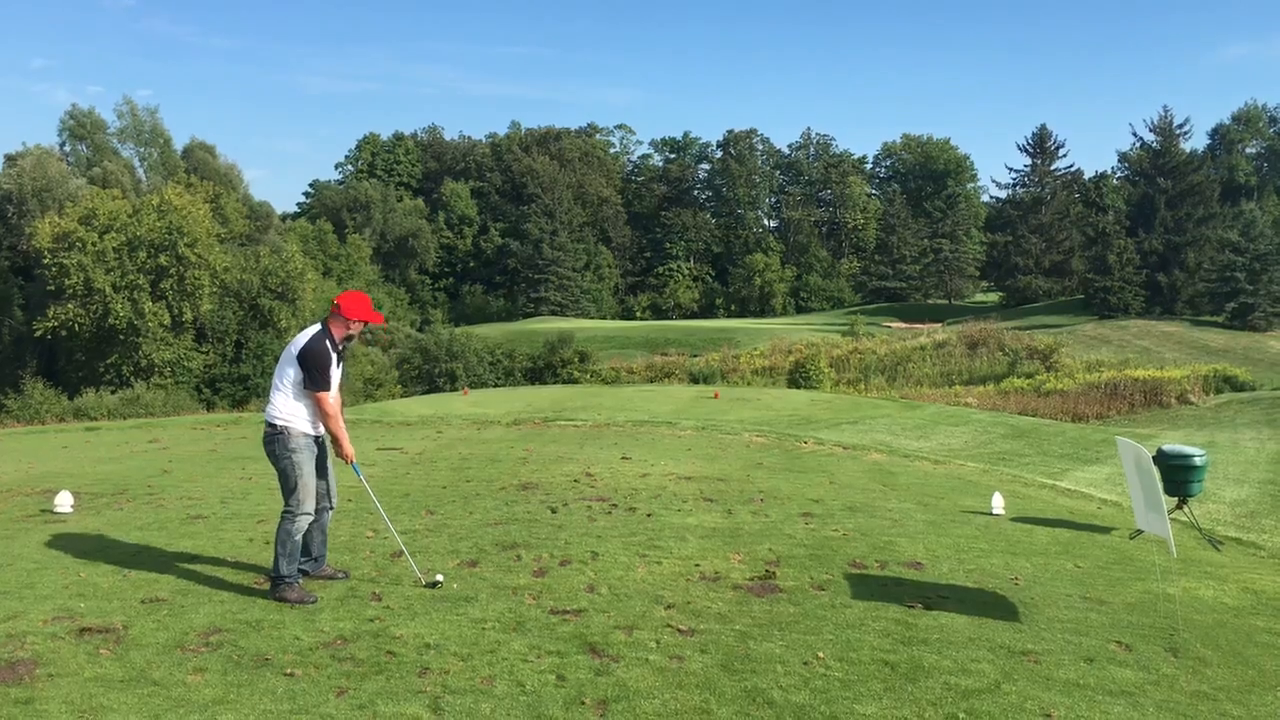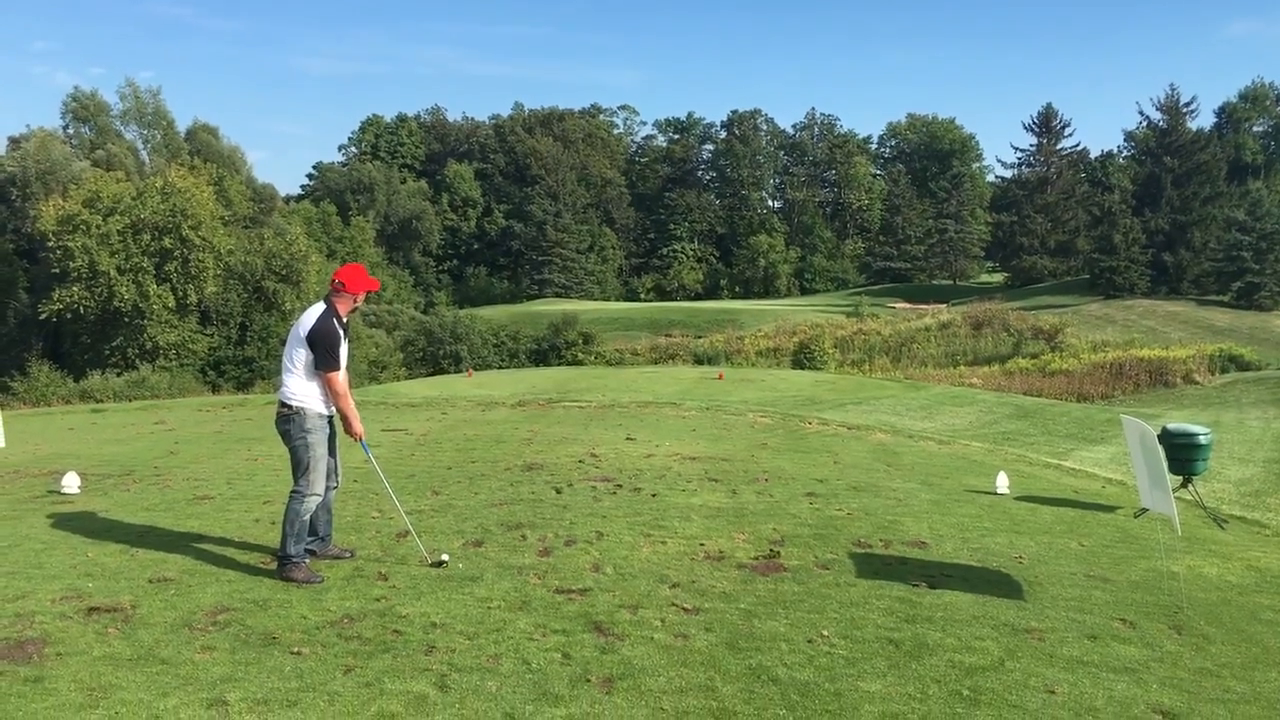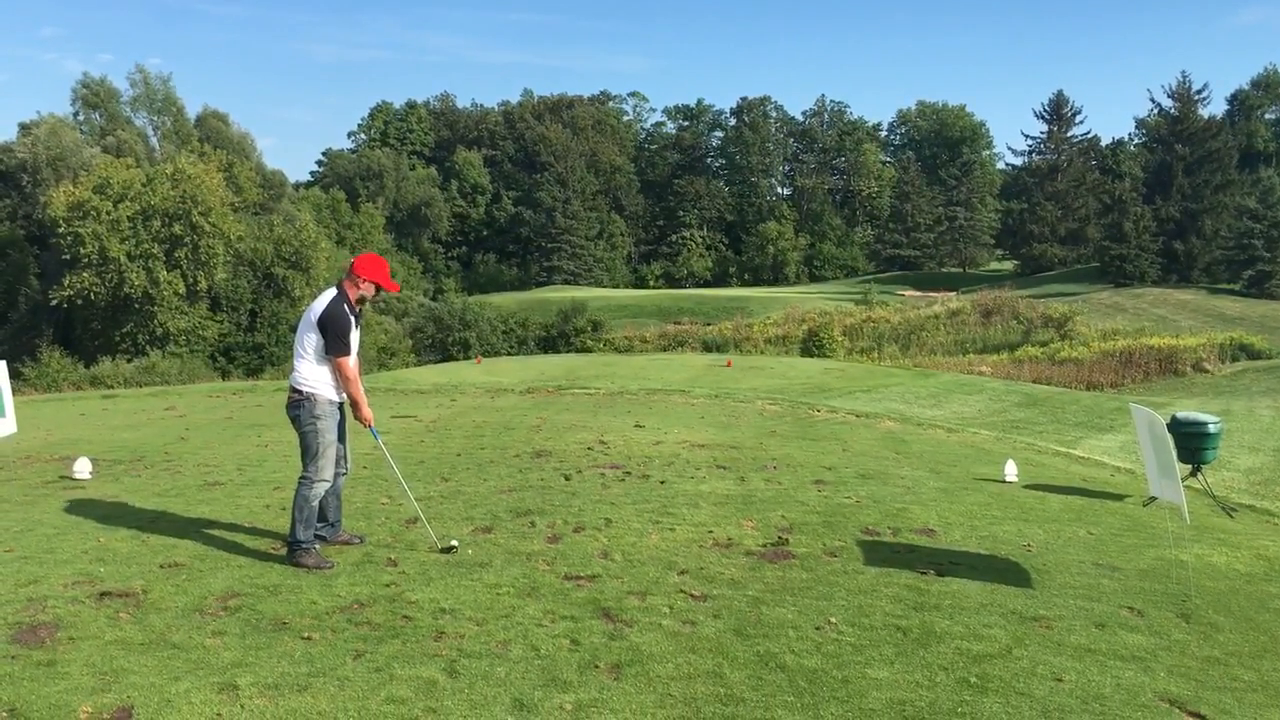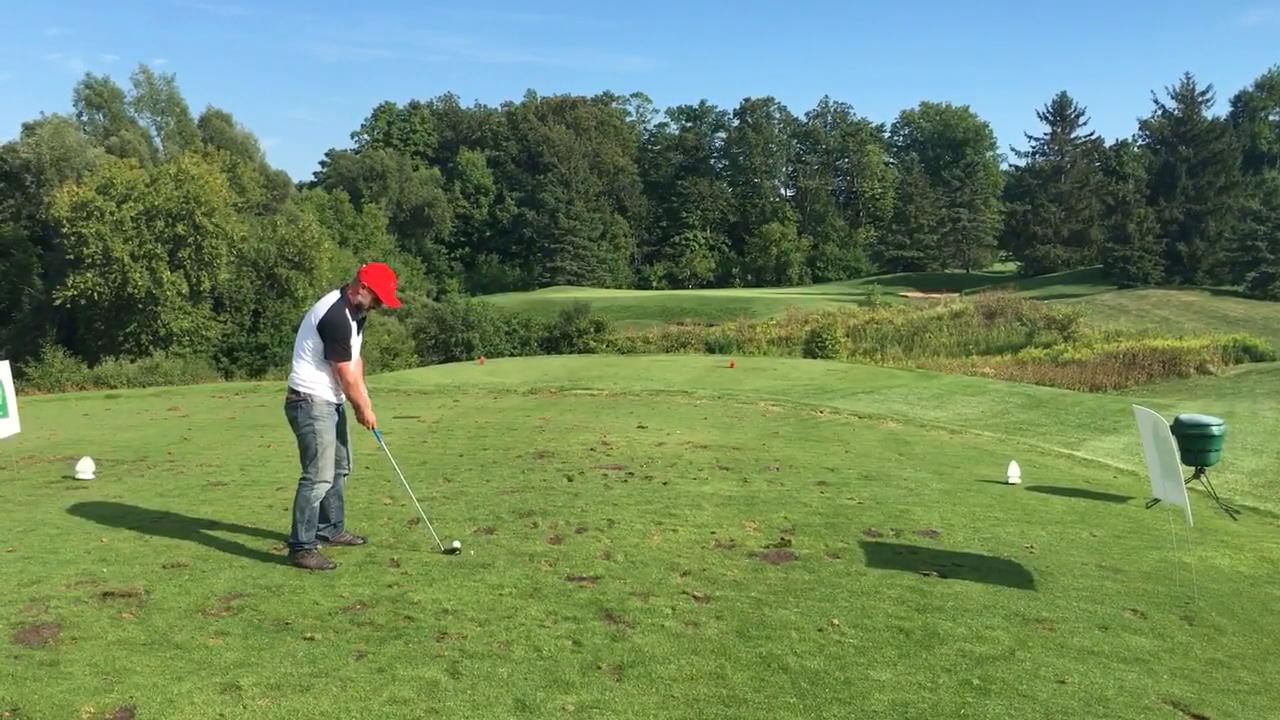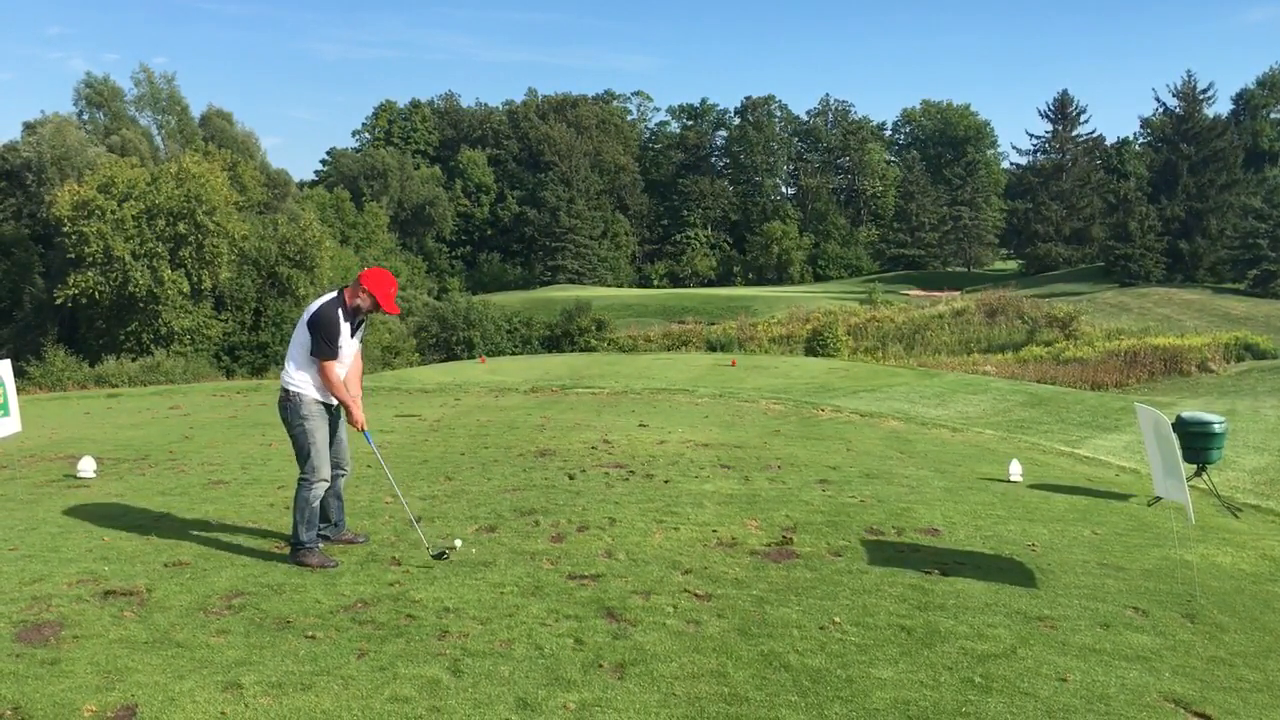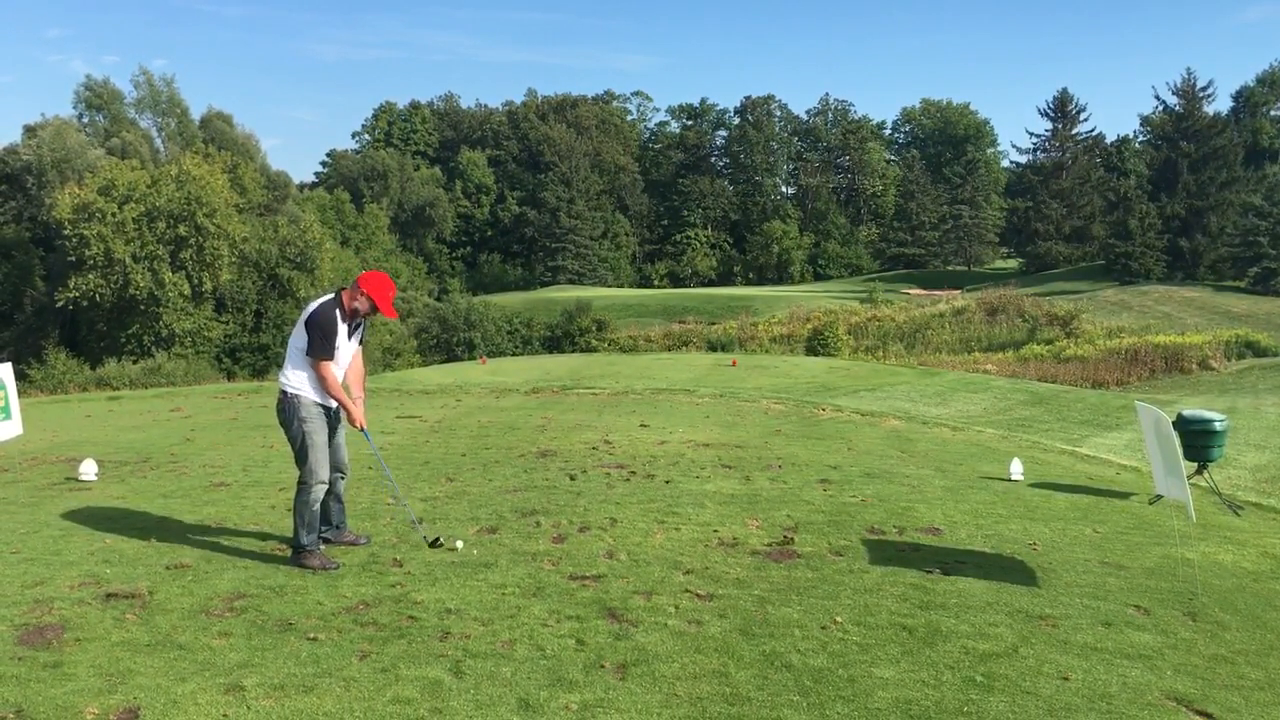
dt=0.7s
person 1, frame 1
left shoulder: (333, 344)
right shoulder: (316, 348)
left elbow: (333, 394)
right elbow: (324, 405)
left wrist: (341, 435)
right wrist: (342, 442)
left hip: (310, 434)
right hip: (289, 435)
left knee: (324, 501)
right knee: (301, 508)
left ankle: (312, 563)
right ankle: (283, 582)
person 1, frame 2
left shoulder: (333, 319)
right shoulder: (324, 327)
left elbow: (340, 373)
right elbow: (333, 384)
left wrist: (350, 411)
right wrist: (351, 419)
left hip: (318, 413)
right hip: (303, 415)
left knee: (328, 481)
right knee: (310, 489)
left ankle: (318, 543)
right ankle: (290, 561)
person 1, frame 3
left shoulder: (348, 306)
right shoulder: (335, 312)
left elbow: (351, 359)
right elbow: (344, 370)
left wrist: (359, 399)
right wrist: (361, 405)
left hip: (329, 400)
right hip: (313, 401)
left knee: (336, 468)
right knee: (318, 475)
left ankle: (328, 529)
right ankle: (300, 547)
person 1, frame 4
left shoulder: (354, 310)
right shoulder: (336, 316)
left elbow: (354, 359)
right elbow: (344, 374)
left wrist: (364, 399)
right wrist: (363, 408)
left hip: (330, 401)
right hip: (311, 402)
left knee: (339, 468)
right knee: (318, 475)
left ankle: (330, 529)
right ankle: (301, 548)
person 1, frame 5
left shoulder: (357, 315)
right shoulder: (327, 315)
left elbow: (354, 357)
right elbow: (327, 372)
left wrist: (356, 399)
right wrist: (351, 407)
left hip: (327, 401)
right hip: (303, 400)
left knee: (338, 467)
right knee: (317, 474)
left ankle: (331, 528)
right ankle: (303, 547)
person 1, frame 6
left shoulder: (357, 318)
right shoulder: (324, 315)
left elbow: (355, 360)
right elbow: (323, 371)
left wrist: (358, 399)
right wrist: (349, 406)
left hip: (328, 404)
right hip: (302, 402)
left knee: (337, 470)
right knee: (316, 477)
left ankle: (332, 530)
right ankle: (304, 549)
